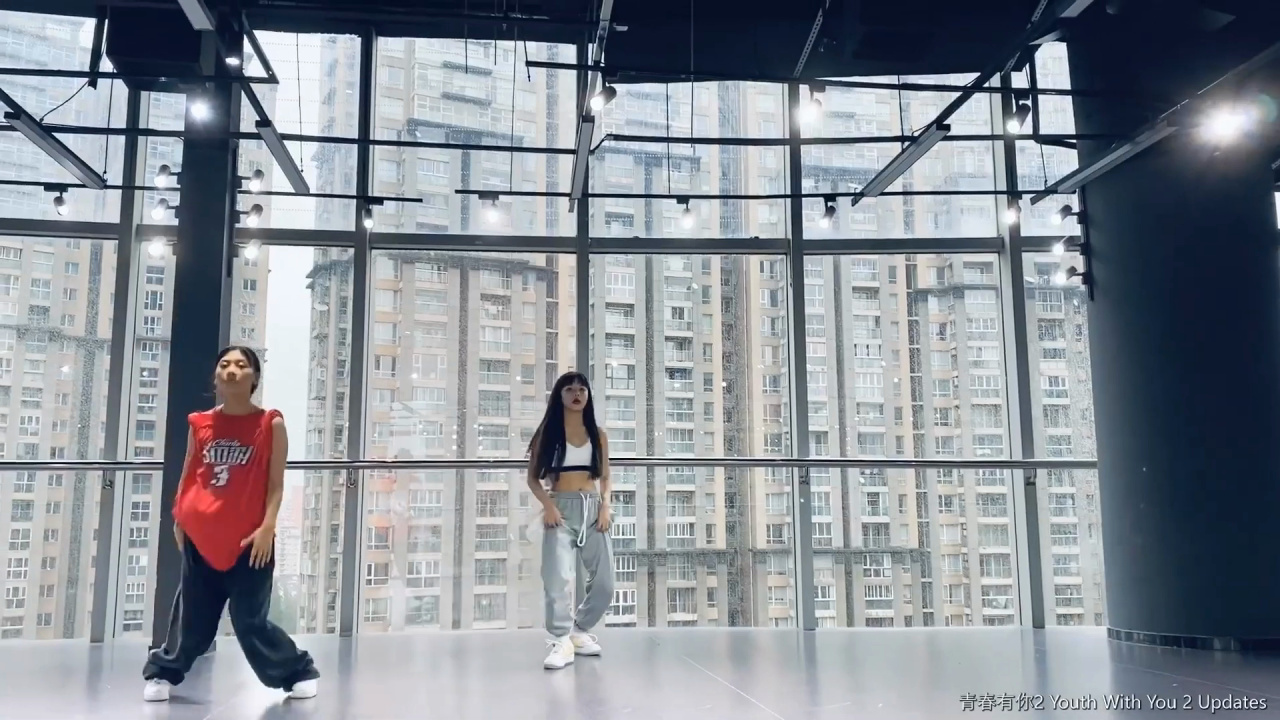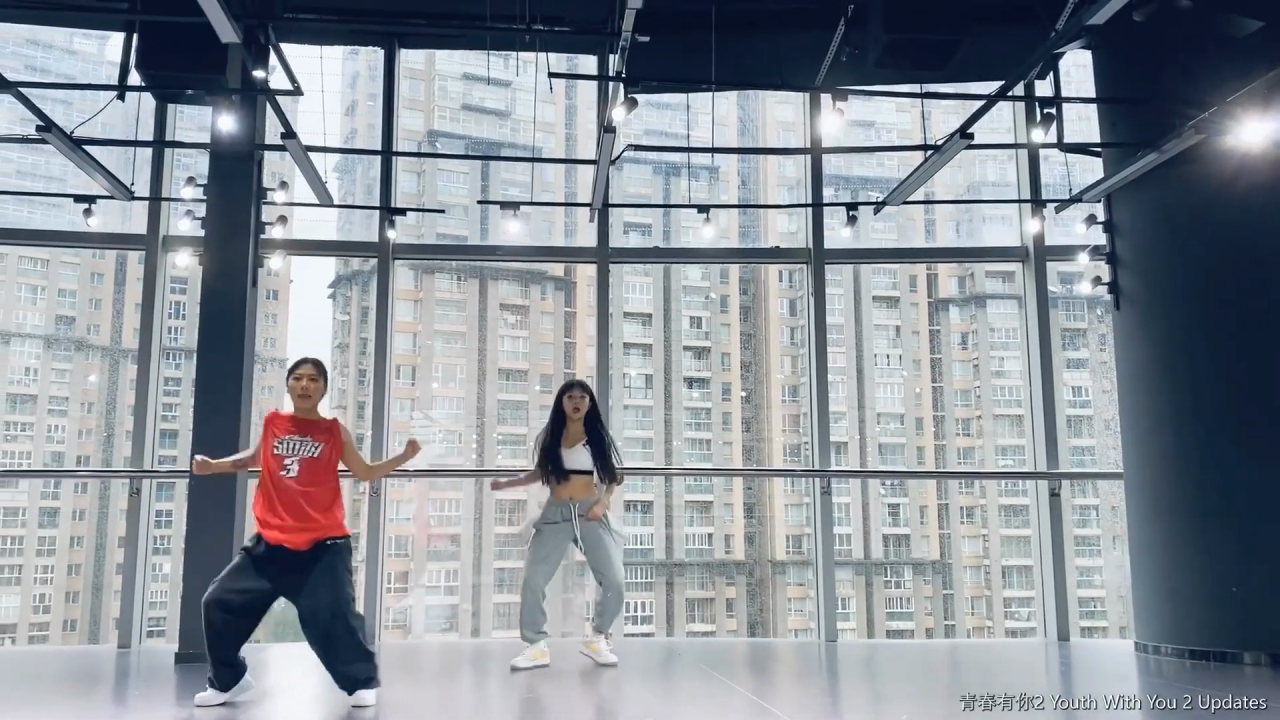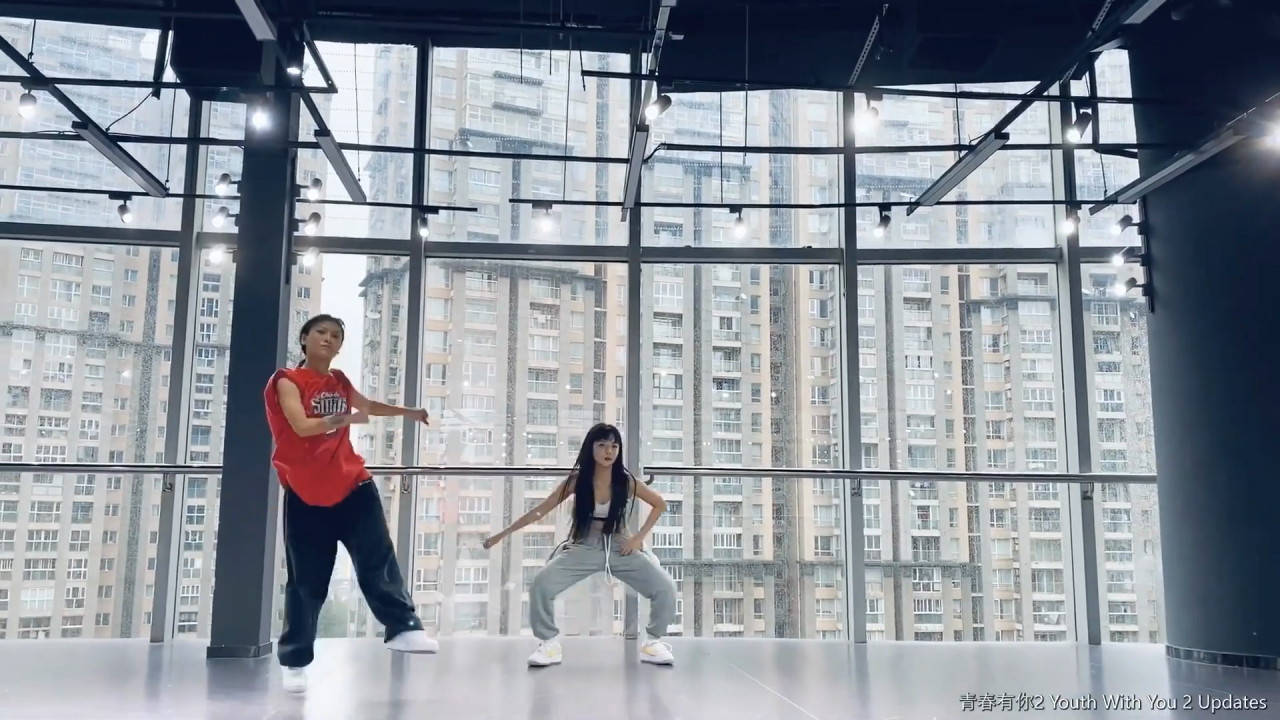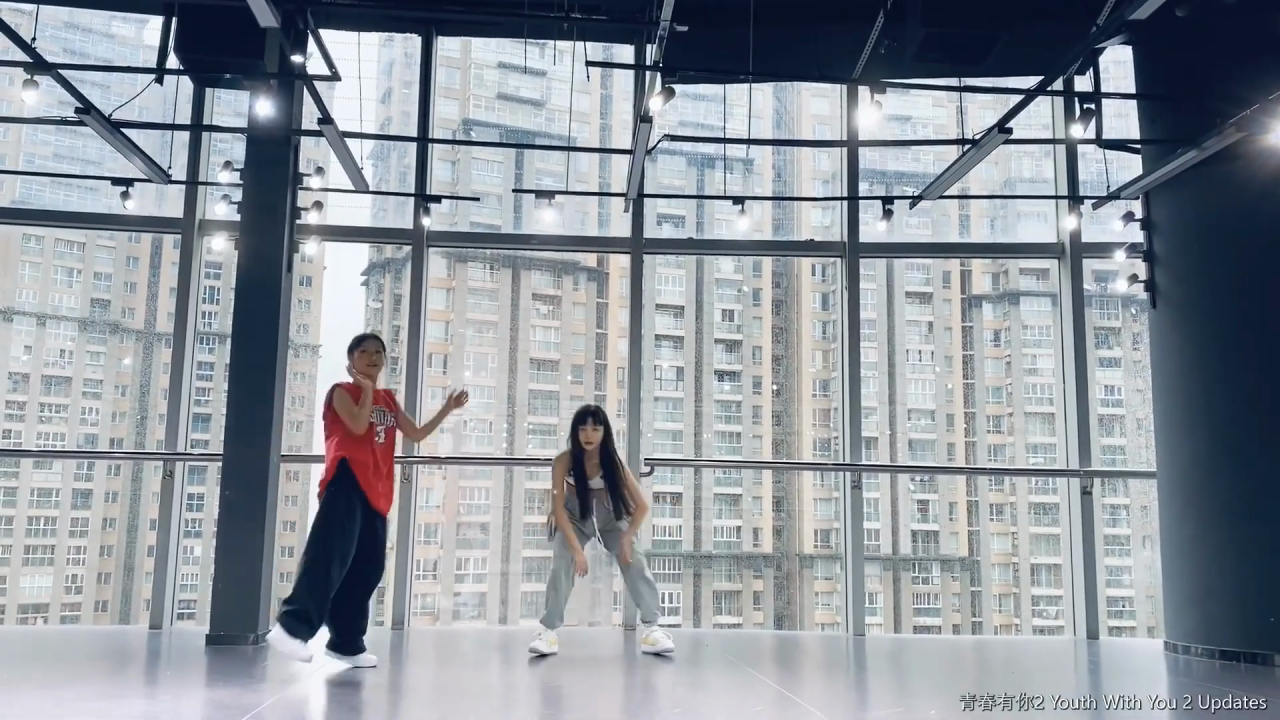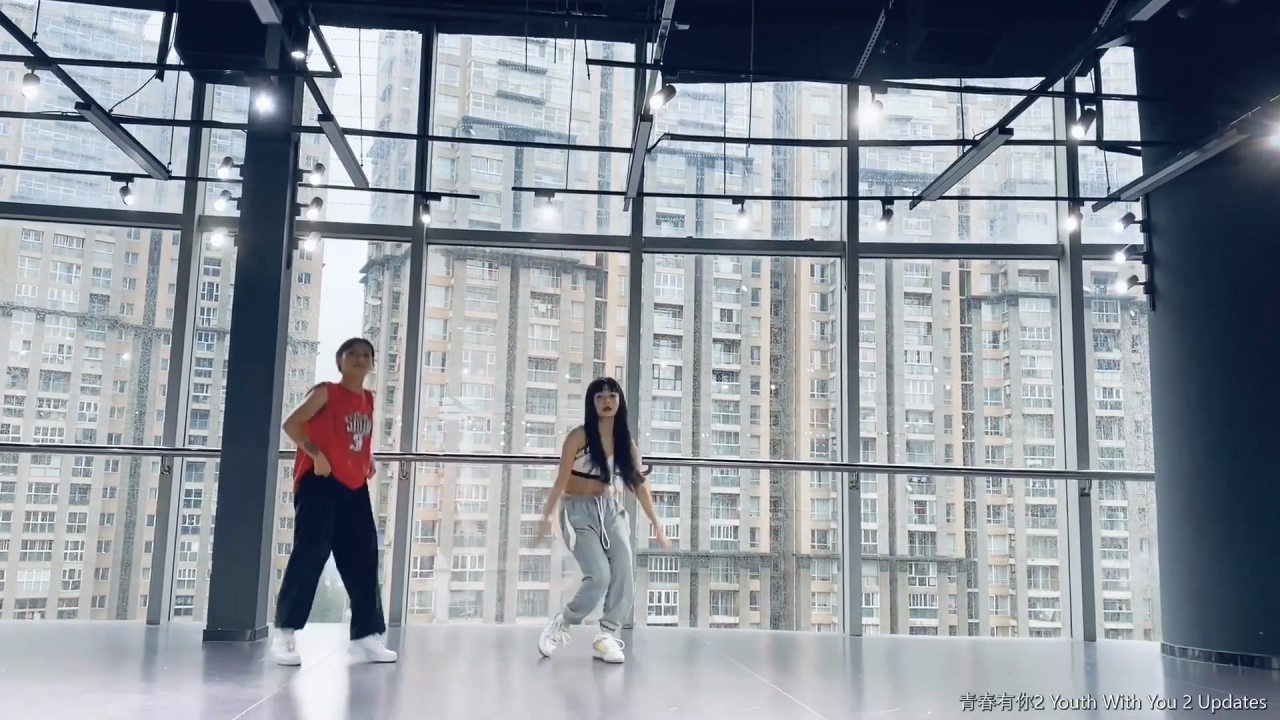
dt=1s
person 1, frame 1
left shoulder: (271, 424)
right shoulder: (198, 423)
left elbow: (274, 479)
right elbow: (187, 475)
left wrist: (264, 531)
right wrist: (178, 520)
left hip: (248, 540)
right hip: (201, 538)
left knee: (251, 624)
right knee: (193, 623)
left ankle: (299, 674)
right ankle: (161, 674)
person 1, frame 2
left shoulder: (335, 431)
right shoulder: (273, 423)
left elbow: (367, 472)
left wrist: (402, 457)
right wrist: (215, 466)
left hip: (323, 539)
right hip: (271, 537)
left knee: (333, 611)
right knee: (220, 601)
left ankle: (362, 682)
right ankle: (227, 680)
person 1, frame 3
left shoulder: (339, 380)
right shoulder: (286, 382)
left elbow: (360, 406)
right elbow: (301, 426)
left wrist: (406, 412)
right wrist: (350, 417)
left hip: (350, 480)
right hip: (304, 488)
left knee: (375, 553)
right knee: (306, 576)
left ankle: (402, 627)
right ankle: (294, 661)
person 1, frame 4
left shoulder: (388, 398)
right shoulder: (342, 392)
left elbow: (415, 435)
right elbow: (357, 427)
left wrist: (446, 410)
right wrist: (366, 389)
left hip: (376, 491)
right hip: (347, 481)
left knee: (368, 568)
right knee: (331, 555)
left ankle: (347, 643)
right ankle: (291, 627)
person 1, frame 5
left shoulder: (367, 399)
right shoulder: (325, 392)
right elbow: (291, 424)
left wrist: (366, 464)
right wrist: (315, 456)
left hip: (354, 487)
right hip: (319, 482)
left knee: (363, 560)
right knee: (311, 555)
left ankle: (366, 636)
right ankle: (285, 631)
person 2, frame 1
left shoulder: (596, 433)
right shoulder: (547, 431)
left elbow: (604, 475)
right elbow: (532, 475)
left wrist: (605, 506)
right wrist: (546, 506)
left hip: (591, 509)
right hip: (560, 509)
left knee: (604, 584)
right knee: (558, 577)
left ankle: (579, 631)
right ankle: (560, 642)
person 2, frame 2
left shoulder: (600, 438)
right shoulder: (550, 436)
left elbow: (613, 478)
left wrist: (603, 504)
right wrist: (508, 484)
left hip: (591, 515)
right hip: (555, 516)
left knee: (614, 580)
right knee: (532, 581)
left ankle: (598, 639)
right ankle: (536, 646)
person 2, frame 3
left shoulder: (627, 481)
right shoulder: (577, 480)
left elbow: (659, 504)
right elbow: (542, 509)
left wrist: (640, 537)
right wrist: (503, 534)
left hip: (620, 548)
right hip: (585, 546)
left knee: (665, 587)
right knee: (541, 585)
left ankle: (653, 642)
right ankle: (549, 645)
person 2, frame 4
left shoulder: (613, 462)
right shoulder: (564, 461)
left elbow: (641, 505)
right elbow: (558, 507)
left wrist: (627, 540)
right wrist: (575, 549)
left hip: (609, 514)
right hip: (573, 516)
left knee: (635, 565)
right knee: (562, 568)
left ankle: (651, 631)
right ankle: (549, 633)
person 2, frame 5
left shoulder: (625, 441)
right shoulder: (578, 437)
left elbow: (637, 484)
right elbow: (562, 481)
left wrist: (656, 525)
right wrist: (546, 518)
left hip: (609, 507)
right hip: (579, 510)
left knee: (624, 572)
right knee: (599, 575)
left ankle: (607, 636)
right ankle: (560, 626)
